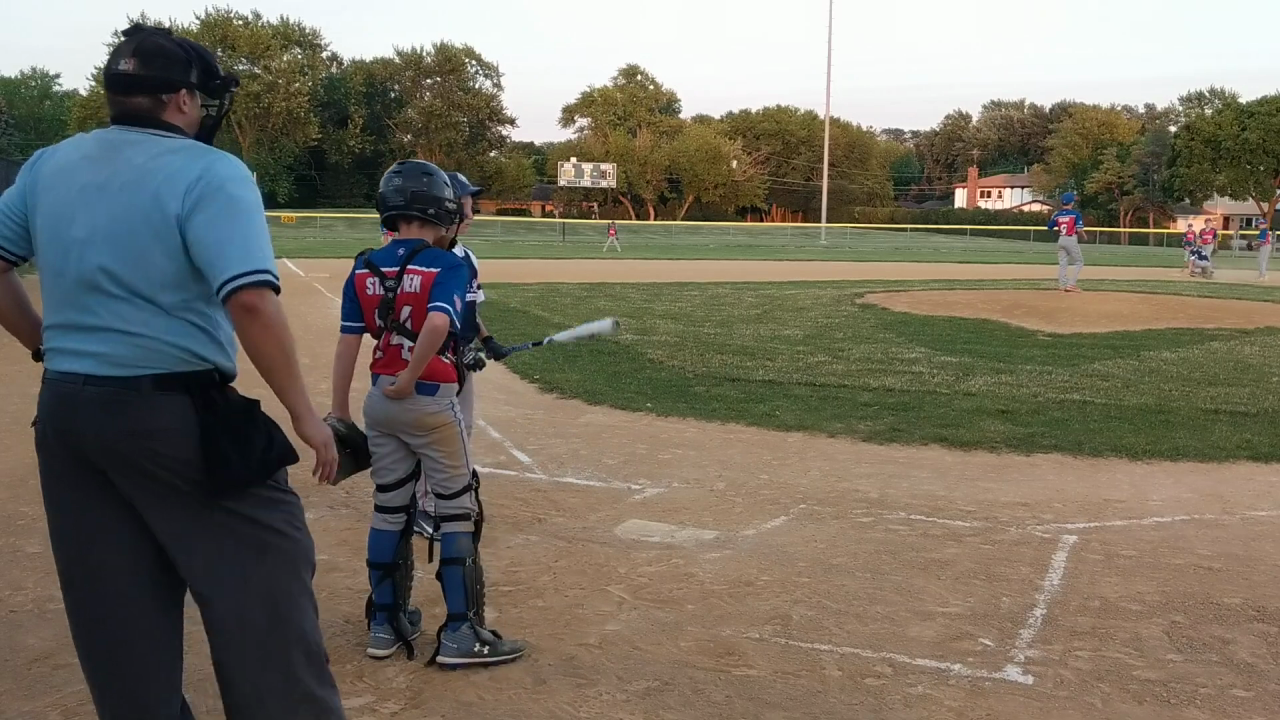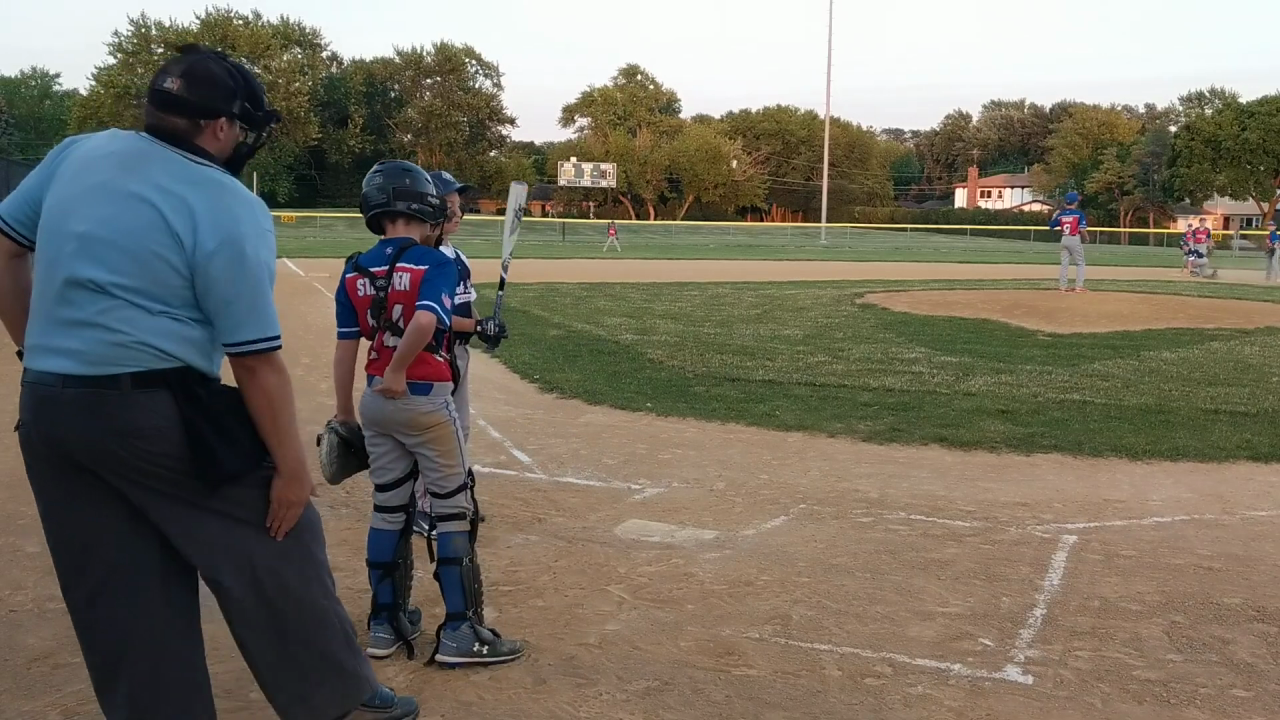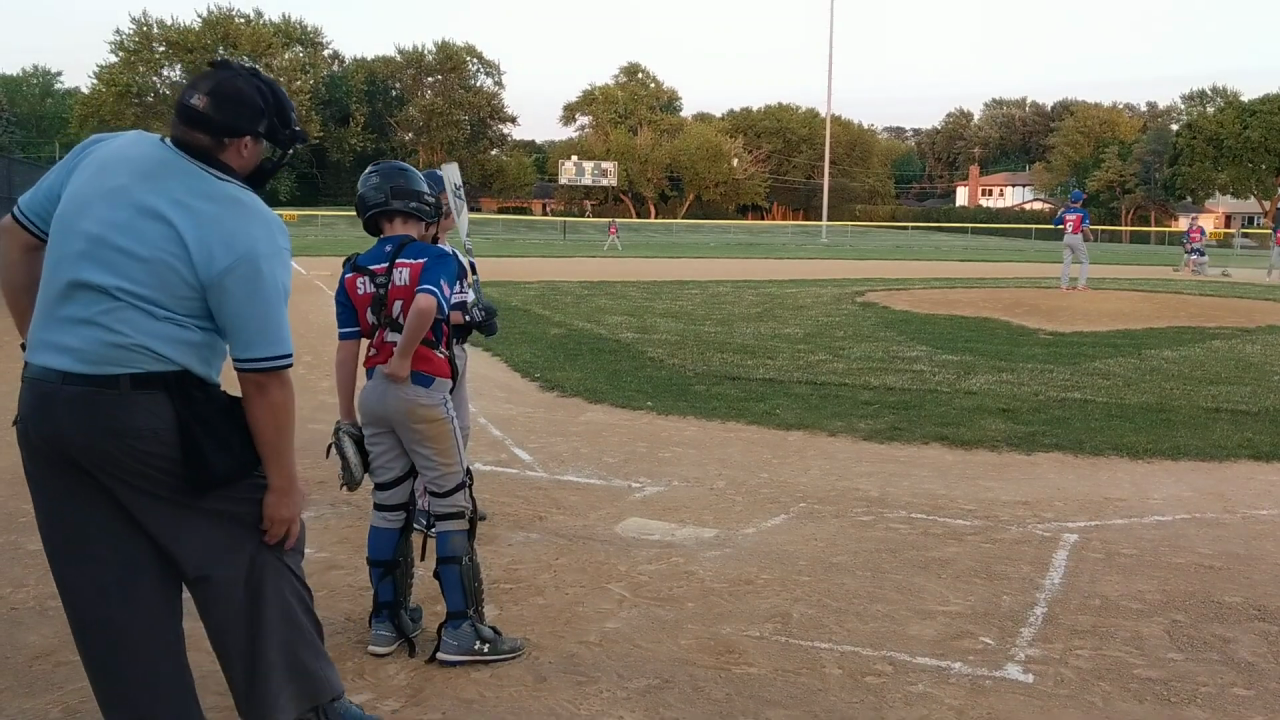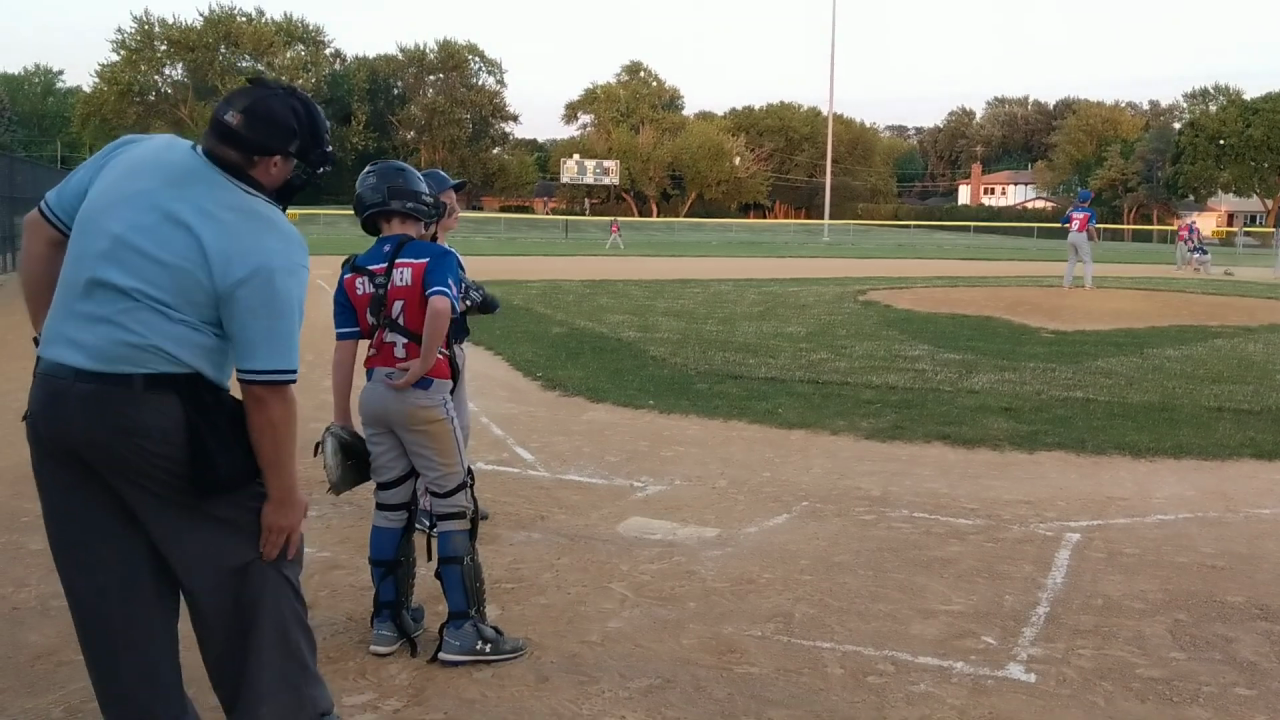
dt=0.3s
person 1, frame 1
right shoulder: (210, 174)
right elbow: (252, 302)
right wrist: (304, 413)
left hip: (65, 412)
right hip: (175, 413)
left knee: (114, 599)
right knee: (265, 559)
person 1, frame 2
left shoulder: (78, 153)
right shoulder: (231, 210)
right elbow: (256, 361)
right wrist: (291, 468)
right hip: (156, 414)
left knee: (118, 594)
right knee: (274, 537)
person 1, frame 3
left shoulder: (100, 152)
right shoulder: (248, 228)
right elbow: (264, 377)
right wrist: (284, 486)
right hip: (152, 415)
left knee: (113, 590)
right knee: (257, 540)
person 1, frame 4
left shoulder: (133, 152)
right shoulder: (271, 244)
left elbow: (41, 232)
right elbow: (267, 390)
left wrist: (52, 339)
right wrist: (283, 495)
left hip: (54, 405)
right hip: (159, 414)
left knee: (114, 589)
right knee: (258, 547)
person 2, frame 1
left shoulder: (364, 269)
right shoulder: (448, 266)
left elbow: (348, 344)
right elbow: (437, 325)
left wrist: (338, 411)
right wrist: (410, 380)
left hip: (379, 400)
right hip: (430, 401)
left knee: (390, 509)
right knee: (458, 512)
left ankle: (385, 623)
right ankle: (461, 633)
person 2, frame 2
left shoulder: (355, 272)
right shoulder: (437, 263)
left elbow: (345, 349)
right elbow: (423, 324)
left wrist: (344, 412)
right wrist: (397, 373)
left hip: (376, 401)
right hip: (424, 400)
left knee: (389, 509)
right knee: (455, 512)
left ankle: (386, 622)
right ankle: (460, 632)
person 2, frame 3
left shoulder: (353, 272)
right shoulder: (435, 258)
left elbow: (347, 350)
right elbow: (424, 306)
left wrist: (347, 416)
right wrist: (403, 360)
left hip: (374, 396)
right hip: (423, 396)
left knee: (389, 507)
right knee: (452, 510)
left ankle: (387, 621)
right ankle: (461, 630)
person 2, frame 4
left shoulder: (353, 273)
right shoulder: (435, 257)
left elbow: (344, 350)
right elbow: (439, 306)
left wrist: (341, 420)
right wrist: (426, 362)
left hip: (375, 395)
right hip: (423, 397)
left knee: (391, 507)
right knee: (454, 510)
left ankle: (389, 620)
right ankle: (463, 630)
person 3, frame 1
left shoulder: (466, 256)
left wrist: (485, 339)
right wrist: (464, 348)
left hip: (464, 353)
left knee: (462, 427)
right ankle: (425, 509)
person 3, frame 2
left shoulder: (457, 256)
left wrist: (483, 327)
right wrist: (478, 326)
left hip: (459, 351)
left knee: (459, 428)
right ankle: (424, 508)
person 3, frame 3
left shoulder: (456, 255)
left wrist: (480, 316)
right wrist: (467, 316)
left hip: (456, 350)
left knee: (459, 428)
right ankle: (424, 507)
person 3, frame 4
left shoulder: (451, 256)
left wrist: (480, 301)
right wrist: (466, 302)
left hip: (455, 350)
left knee: (459, 422)
right ankle: (427, 508)
